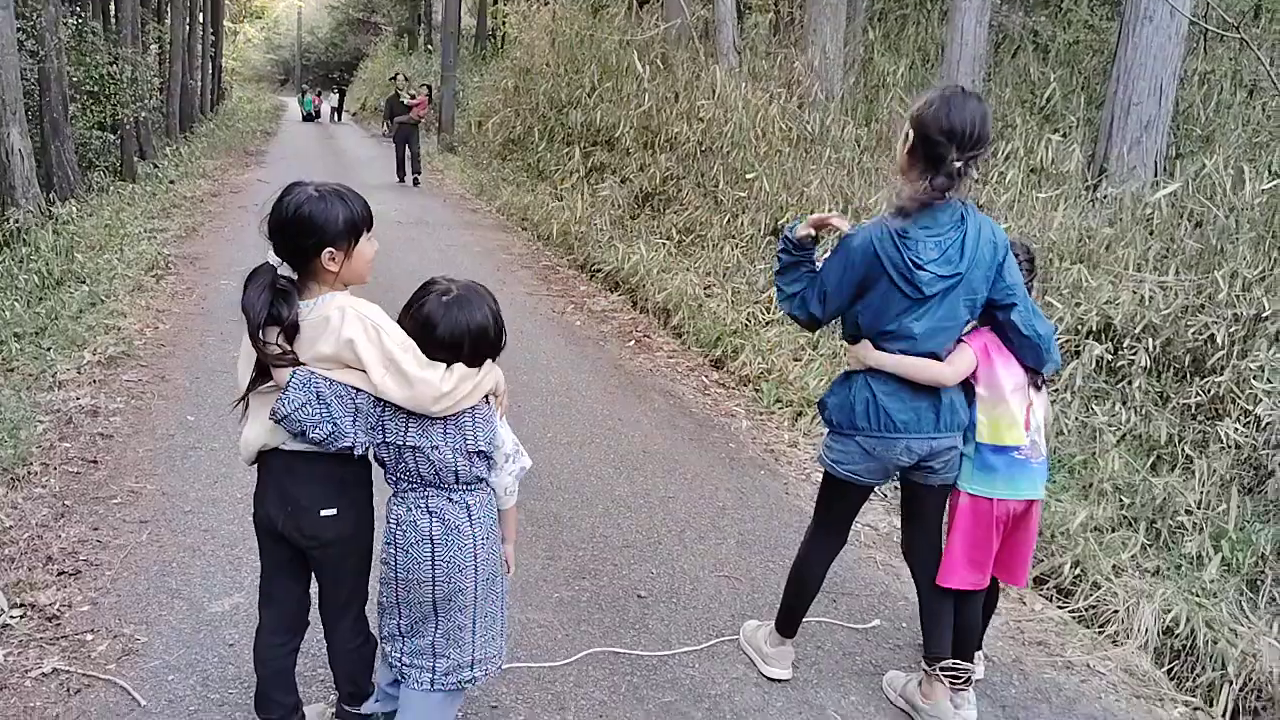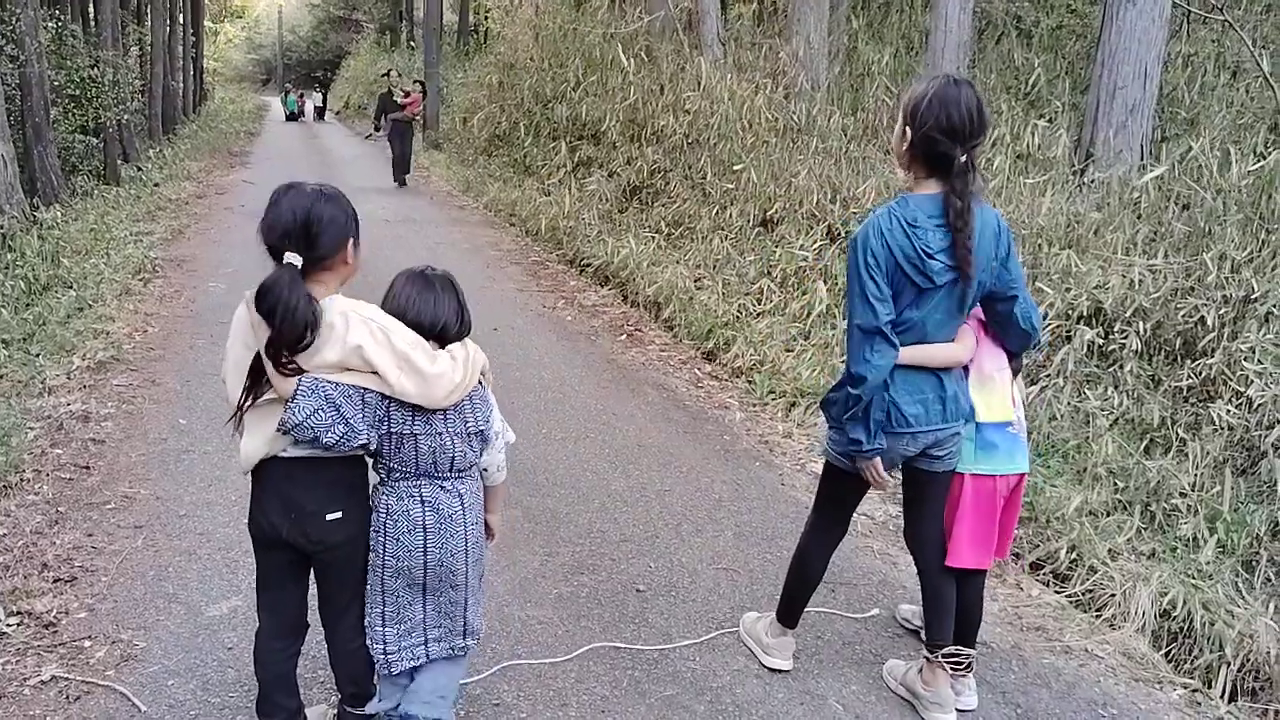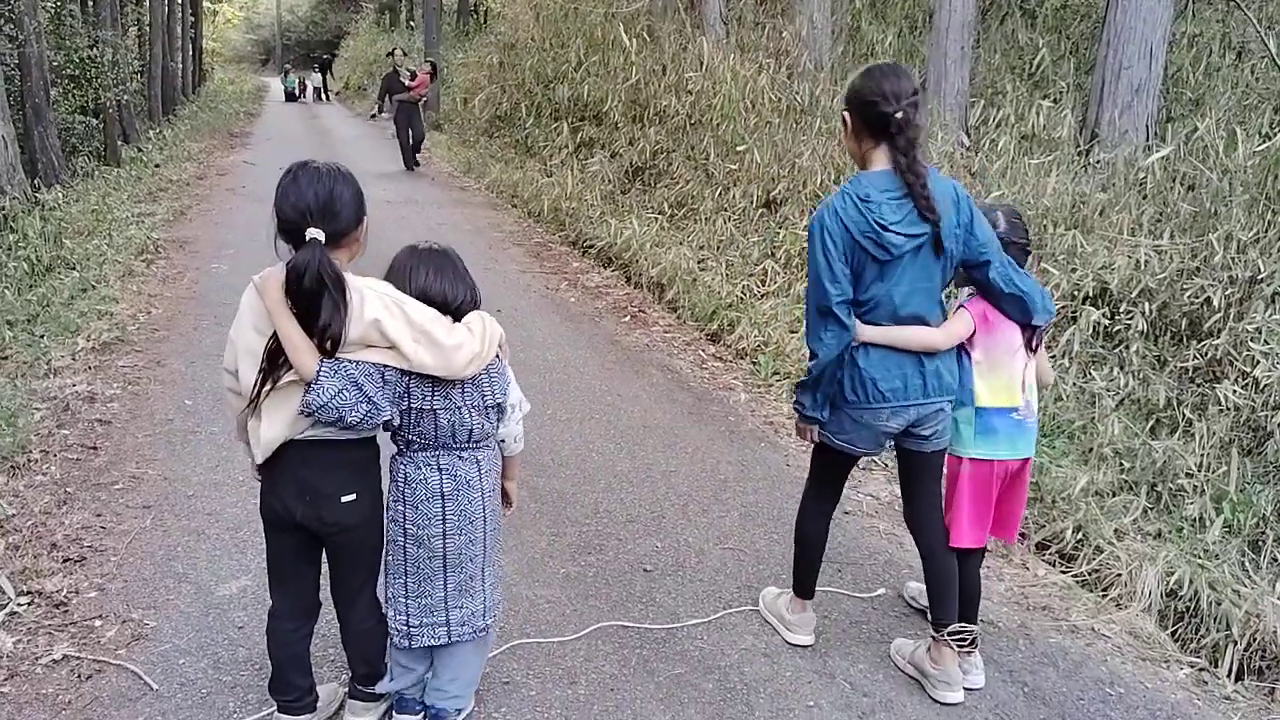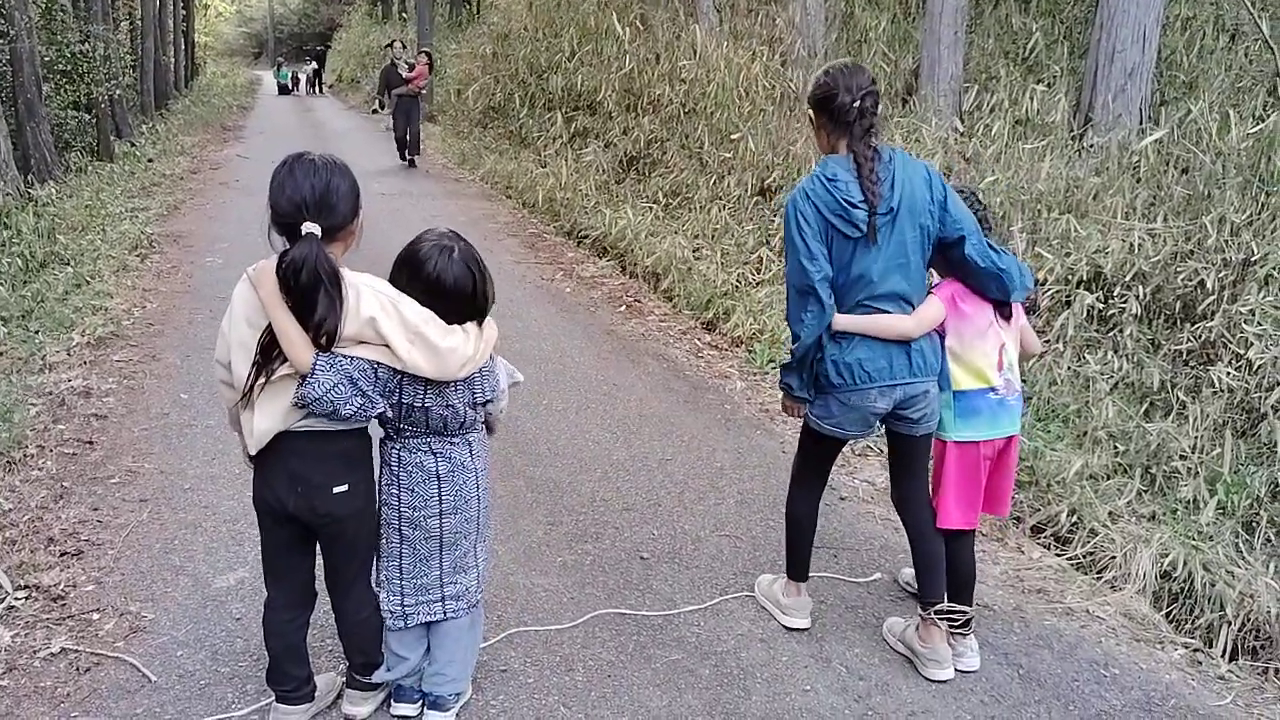
dt=0.5s
person 1, frame 1
left shoulder: (872, 238)
right shoulder: (987, 238)
left elbow: (806, 311)
right elbow: (1024, 326)
left wrist: (796, 241)
right wrist: (1043, 365)
left hip: (872, 419)
right hip: (942, 424)
left knee: (825, 535)
right knee: (925, 547)
left ankle: (780, 642)
person 1, frame 2
left shoulder: (880, 231)
right shoulder: (989, 227)
left elbow: (870, 346)
right elbow: (1016, 317)
left wrist: (863, 439)
right wrist: (1010, 354)
left hip: (886, 414)
right hip: (945, 413)
left knee: (827, 525)
right knee: (929, 538)
left ankle: (779, 633)
person 1, frame 3
left shoulder: (836, 212)
right shoulder: (947, 199)
left elbow: (830, 321)
right elbow: (999, 278)
left wrist: (812, 404)
right wrist: (1037, 313)
left hip: (863, 390)
right hip: (932, 388)
left knee: (820, 496)
right knee: (927, 514)
left ankle: (798, 608)
right ankle: (945, 656)
person 1, frame 4
left shoulder: (809, 197)
right shoulder: (923, 179)
left elbow: (811, 302)
right elbow: (978, 258)
left wrist: (796, 380)
right wrist: (1021, 285)
left hip: (848, 373)
right hip: (918, 368)
left knee: (808, 478)
right knee: (914, 494)
left ankle: (794, 593)
right ankle: (932, 633)
person 2, frame 1
left shoulder: (269, 309)
right shoulder: (355, 322)
left elbow: (256, 387)
right elbow: (430, 389)
right wrist: (488, 377)
left hip: (274, 484)
right hip: (334, 489)
left knee: (279, 612)
right knee: (344, 612)
person 2, frame 2
left shoulder: (253, 311)
right shoulder: (357, 326)
left elbow: (238, 390)
right elbow: (437, 383)
right wrist: (472, 356)
left hip: (269, 490)
right hip: (334, 494)
left knee: (277, 618)
right knee: (345, 615)
person 2, frame 3
left shoulder: (261, 295)
right shoulder: (372, 304)
left elbow: (236, 381)
right elbow: (456, 352)
right wrist: (487, 328)
left hip: (281, 473)
right hip: (347, 474)
left knee: (289, 599)
right knee: (357, 594)
person 2, frame 4
left shoulder: (251, 289)
right shoulder: (367, 300)
left elbow: (229, 375)
right elbow: (448, 354)
right wrist: (484, 330)
left hip: (273, 465)
right hip: (339, 465)
left knee: (285, 589)
right knee: (352, 585)
person 3, frame 1
left shoulder: (382, 403)
right shoulder: (483, 417)
left elbow: (298, 391)
right elbow: (504, 489)
right wrist: (507, 539)
left hip: (408, 537)
right hip: (468, 543)
left knee: (405, 629)
right knee: (449, 645)
person 3, frame 2
left shoulder: (374, 396)
right shoulder: (473, 395)
left elbow: (297, 392)
right elbow: (492, 464)
right wrist: (491, 511)
left hip: (395, 528)
right hip: (457, 526)
left knee: (397, 621)
right knee: (452, 624)
person 3, frame 3
left shoulder: (393, 370)
right shoulder: (489, 364)
left elbow: (316, 372)
right elbow: (511, 435)
left wrist: (276, 302)
right wrist: (509, 480)
left hip: (415, 499)
right hip: (473, 498)
left knee: (411, 595)
right knee: (466, 597)
person 3, frame 4
left shoulder: (386, 361)
right shoulder: (480, 359)
left elbow: (310, 365)
left wrist: (270, 295)
left hip: (405, 485)
right hip: (464, 483)
left knee: (404, 580)
right knee: (458, 582)
person 4, frame 1
left shoulder: (981, 341)
left elbow: (945, 375)
left wrist: (875, 358)
left hip: (986, 480)
right hip: (1028, 480)
left knee: (968, 580)
right knee: (988, 574)
right ankle: (969, 653)
person 4, frame 2
left shoulder: (970, 322)
left elbow: (957, 353)
right elbow: (1019, 391)
left wrist: (891, 355)
left hip: (980, 458)
right hip: (1011, 456)
left knee: (970, 561)
right knee: (968, 553)
left ankle: (960, 674)
person 4, frame 3
left shoulder: (976, 309)
left elbow: (938, 339)
right elbow: (1045, 377)
left wrist: (865, 332)
left hip: (980, 444)
right hip: (1018, 442)
left knee: (966, 542)
right knee: (971, 536)
left ankle: (966, 654)
person 4, frame 4
left shoulder: (949, 292)
left elbow: (911, 325)
right elbow: (1032, 347)
left wrist: (839, 322)
left hip: (967, 424)
right hip: (1003, 414)
left knee: (956, 522)
right knee: (965, 513)
left ankle: (959, 636)
right ankle: (941, 571)
